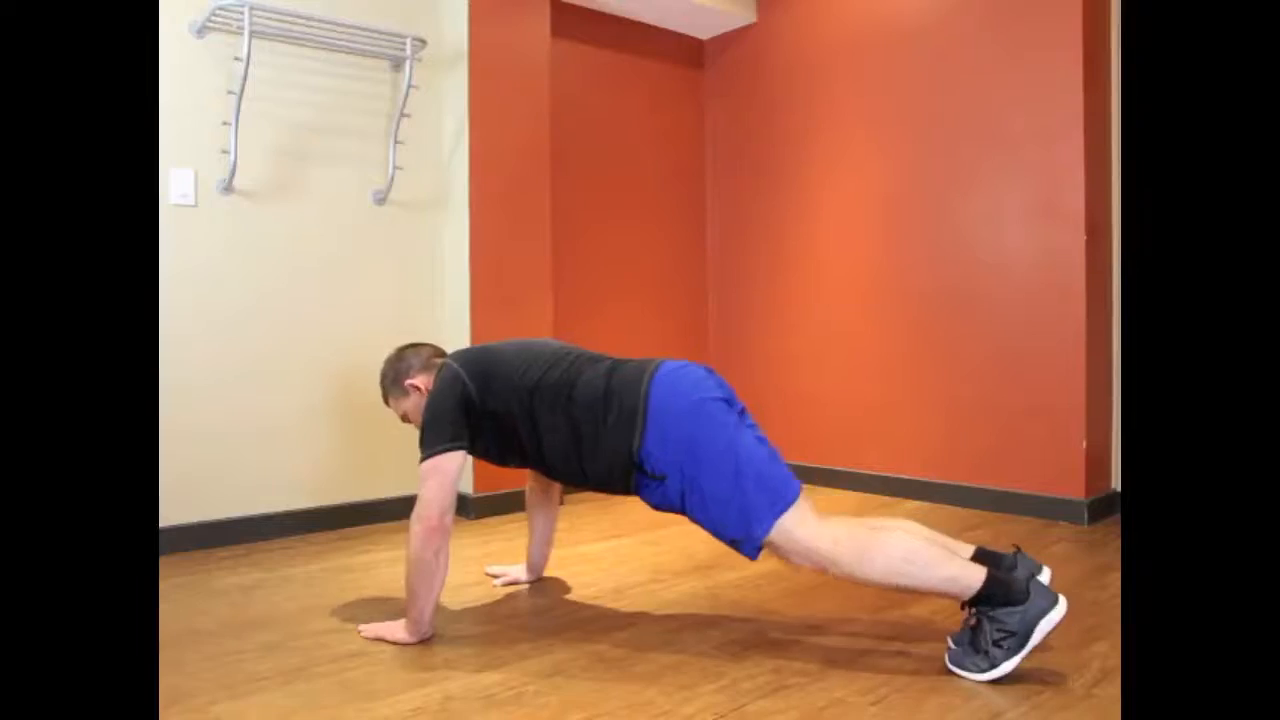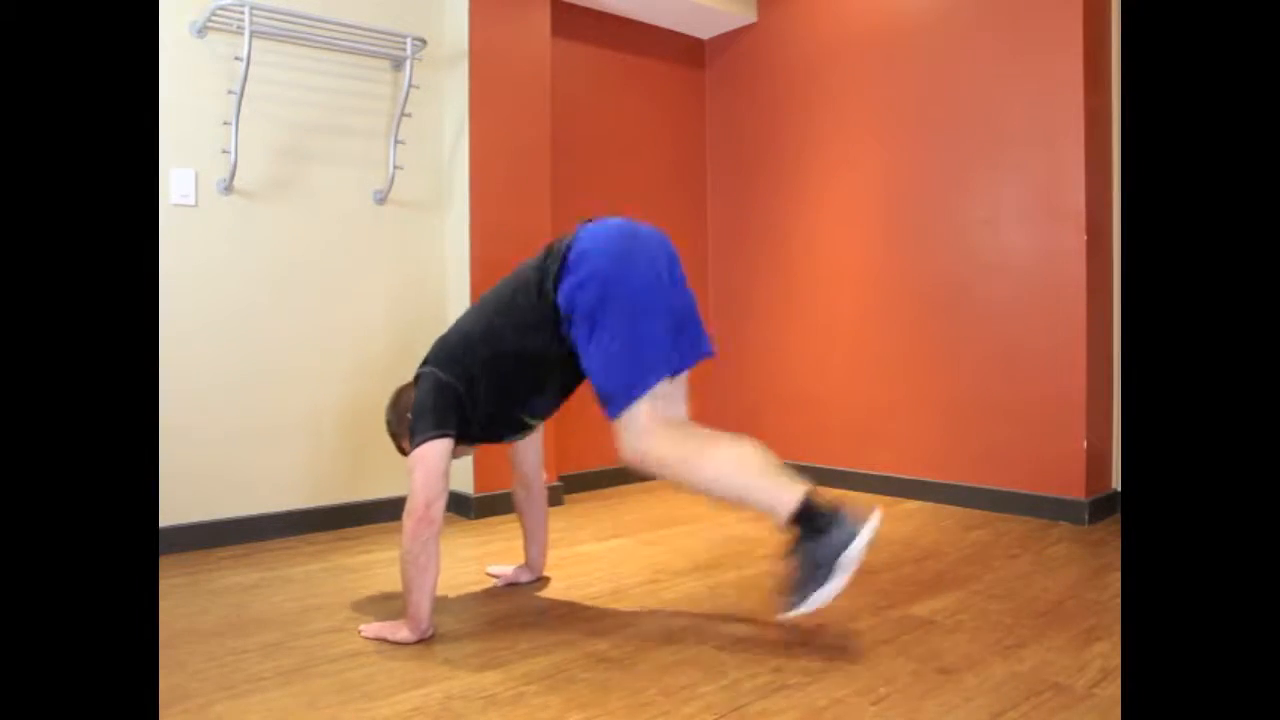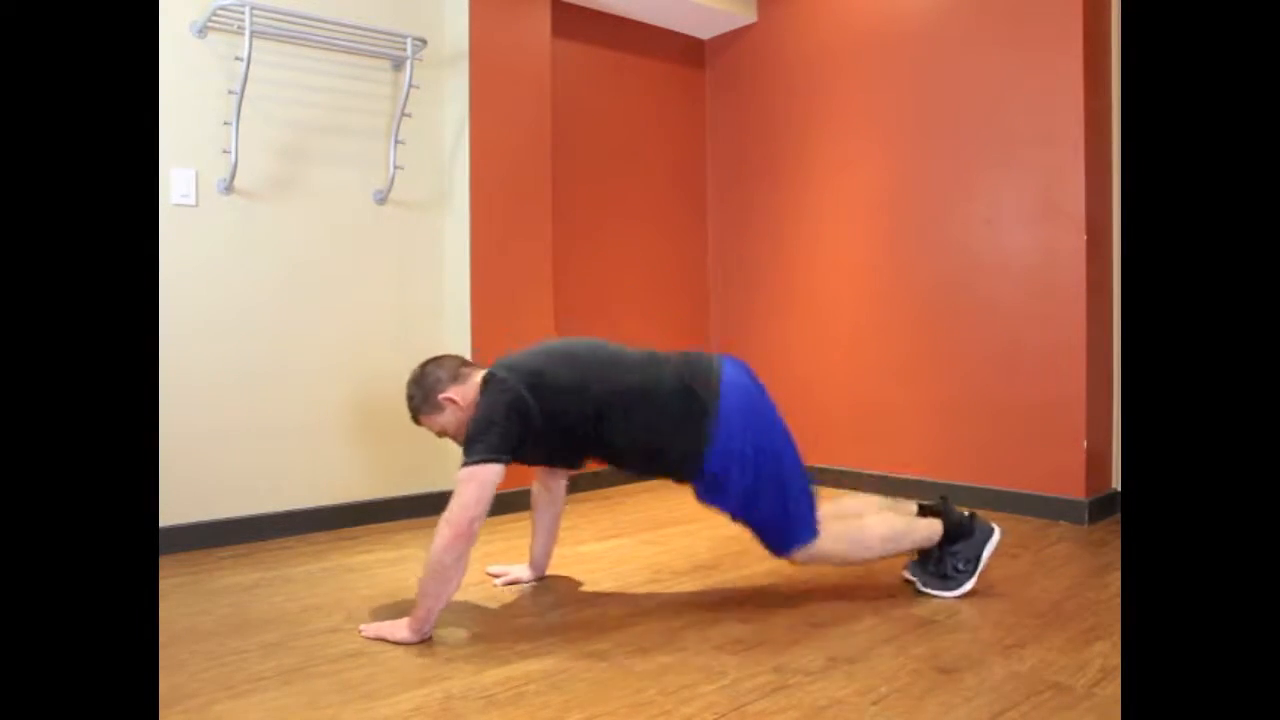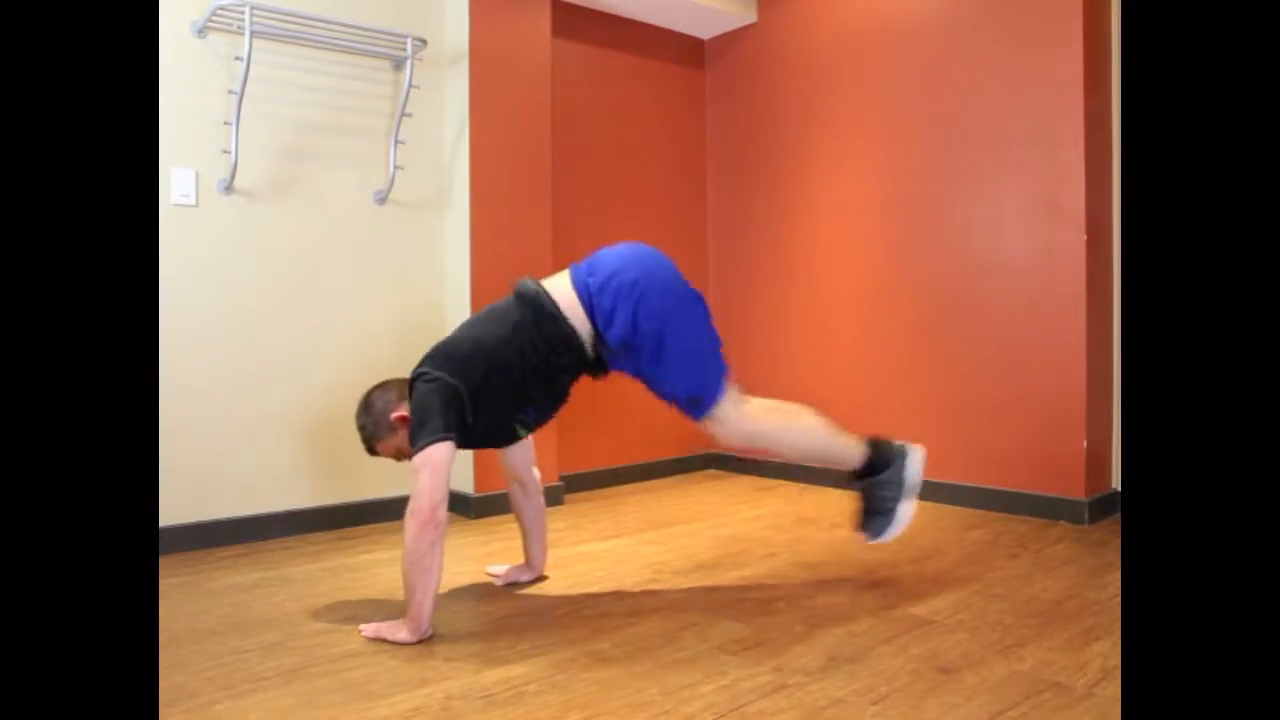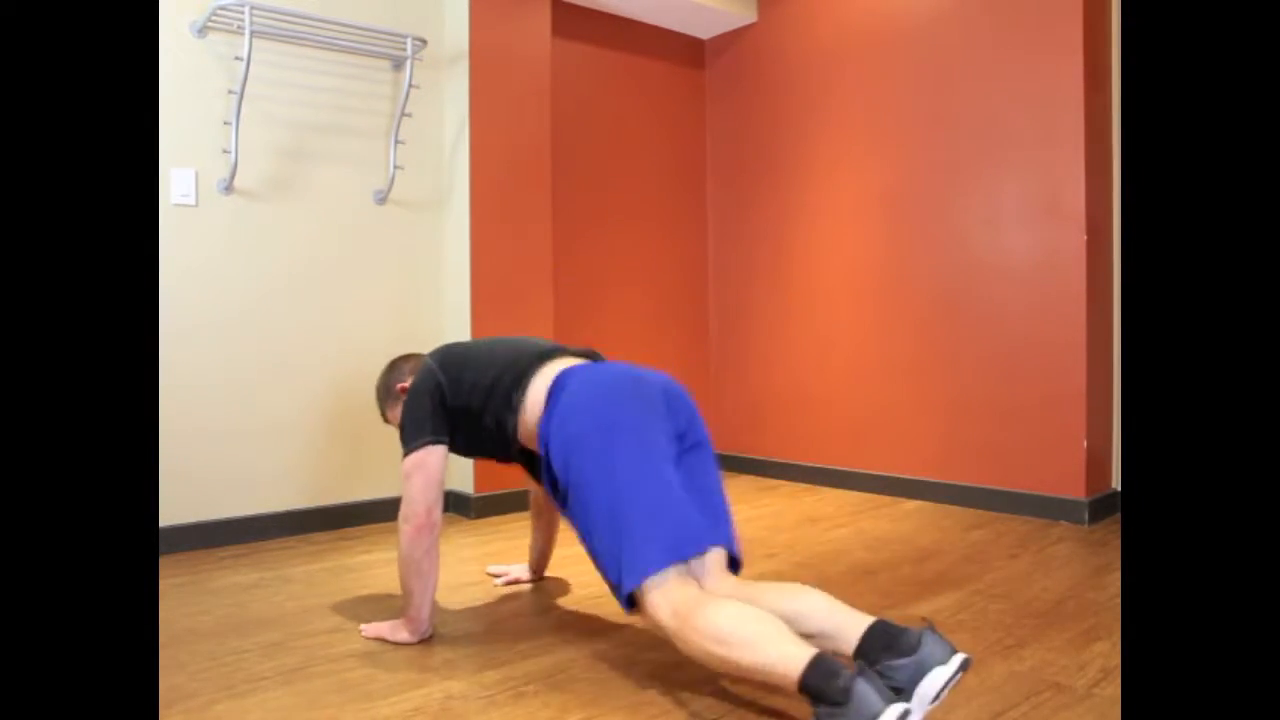
dt=1s
person 1, frame 1
left shoulder: (451, 390)
right shoulder: (497, 378)
left elbow: (432, 519)
right elbow: (544, 464)
left wrist: (415, 623)
right wrist: (534, 567)
left hip: (665, 428)
right hip: (678, 398)
left knee: (805, 540)
right knee: (812, 526)
left ankle: (1007, 595)
right ankle: (1000, 565)
person 1, frame 2
left shoulder: (436, 391)
right shoulder: (500, 392)
left elbow: (425, 505)
right elbow: (528, 470)
left wrist: (415, 623)
right wrist: (533, 564)
left hip: (605, 264)
right hip: (628, 255)
left knee: (646, 443)
right knee: (666, 437)
left ankle: (818, 528)
right ankle: (818, 523)
person 1, frame 3
left shoulder: (498, 406)
right shoulder: (522, 391)
left elbow: (460, 526)
right elbow: (553, 475)
left wrist: (417, 624)
right wrist: (536, 566)
left hip: (723, 424)
right hip: (714, 394)
left knee: (806, 542)
right knee: (803, 522)
left ankle: (956, 532)
right ankle: (932, 516)
person 1, frame 4
left shoulder: (433, 395)
right shoulder: (480, 403)
left elbow: (426, 511)
right elbow: (522, 472)
left wrist: (414, 623)
right wrist: (533, 564)
left hip: (623, 290)
right hip: (613, 293)
left knee: (727, 419)
right knee: (726, 415)
left ankle: (882, 463)
right ankle: (875, 472)
person 1, frame 5
left shoulder: (429, 389)
right shoulder: (479, 379)
left elbow: (420, 517)
right elbow: (548, 476)
left wrist: (414, 622)
right wrist: (536, 568)
left hip: (595, 412)
right hip: (656, 400)
left knee: (680, 609)
right knee: (715, 593)
right ankle: (895, 649)
